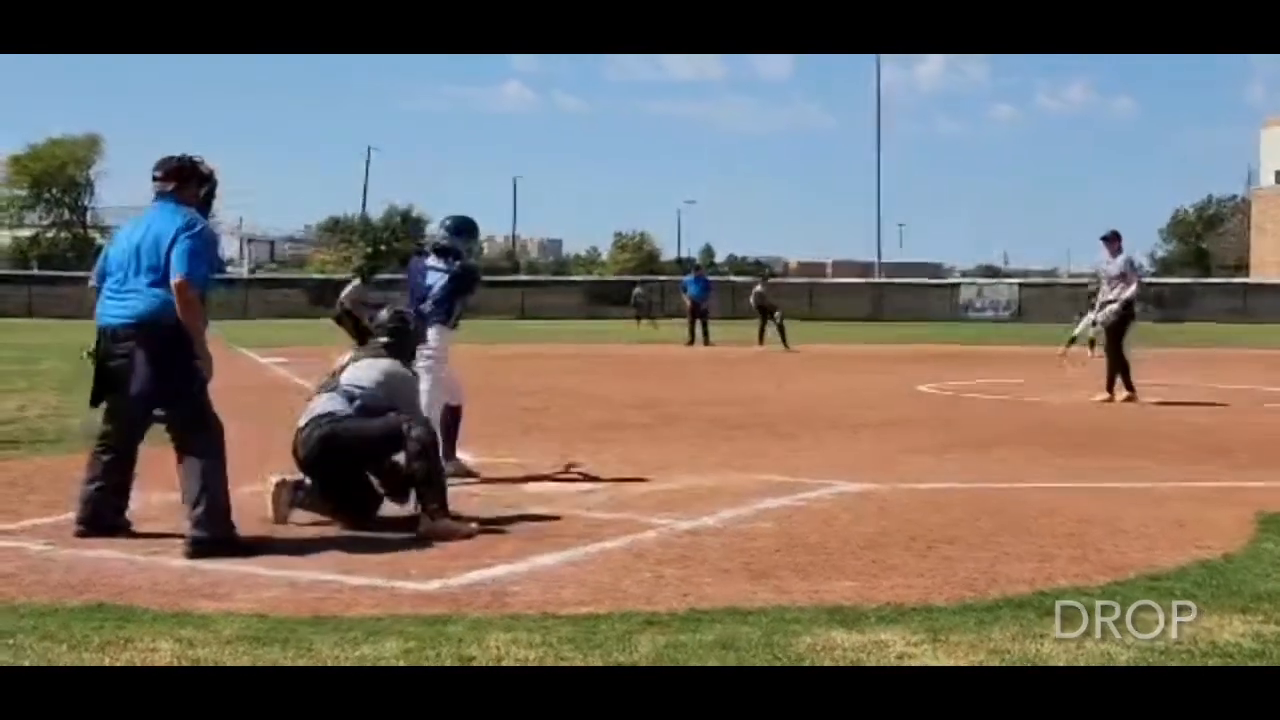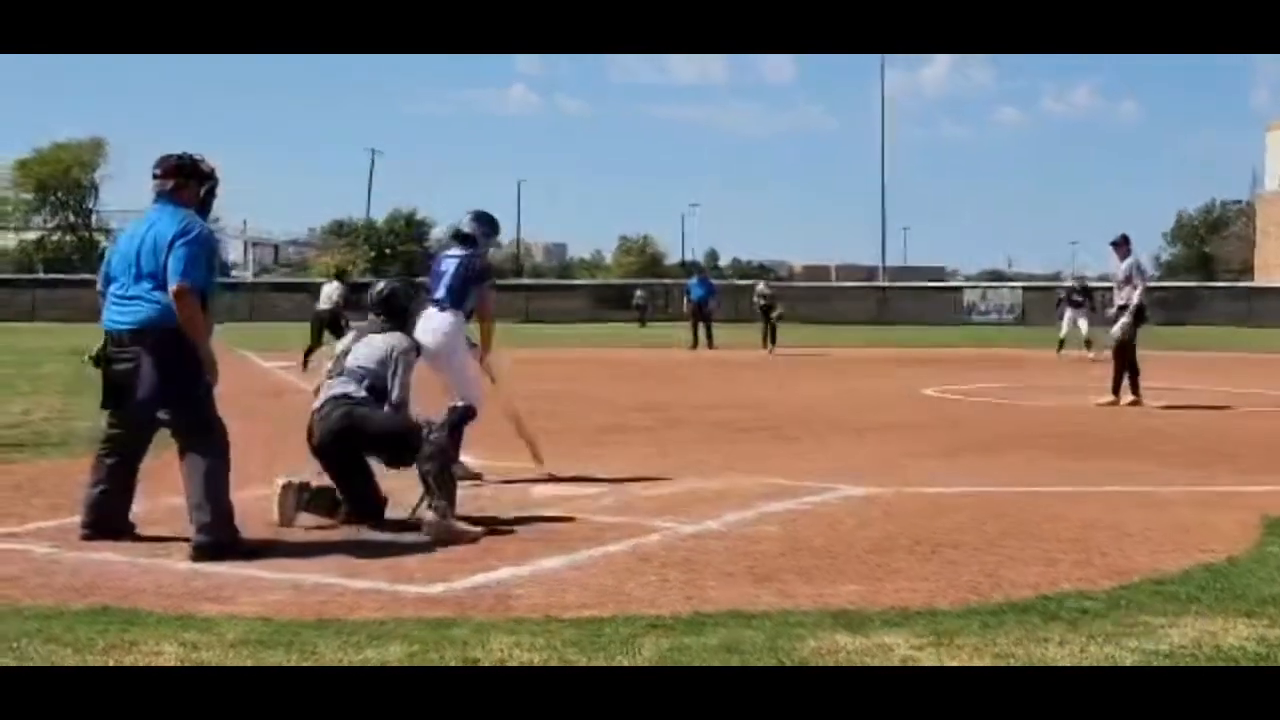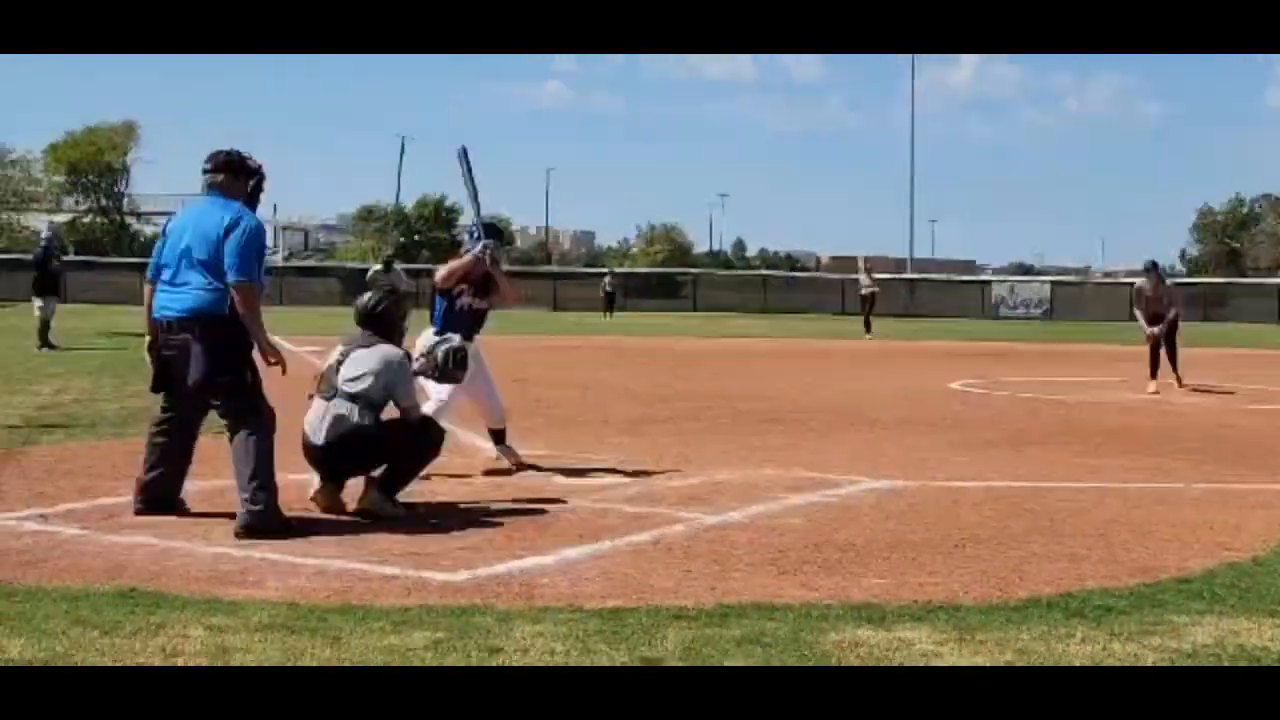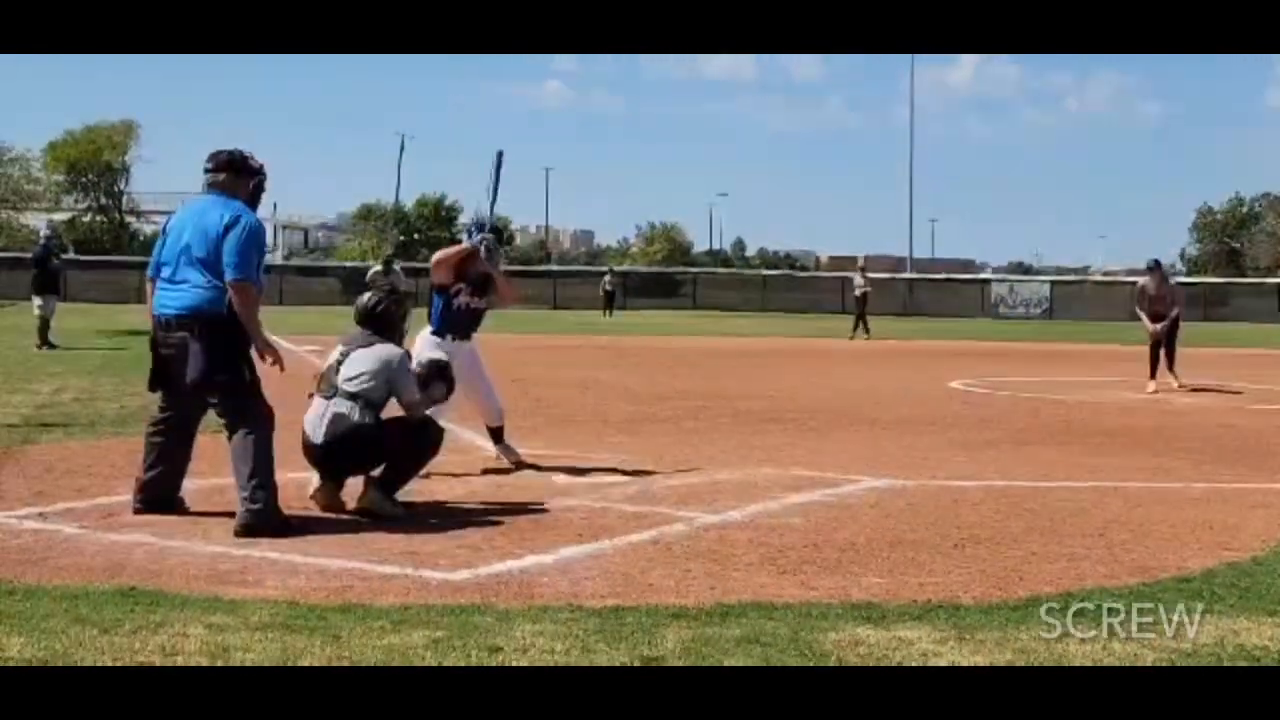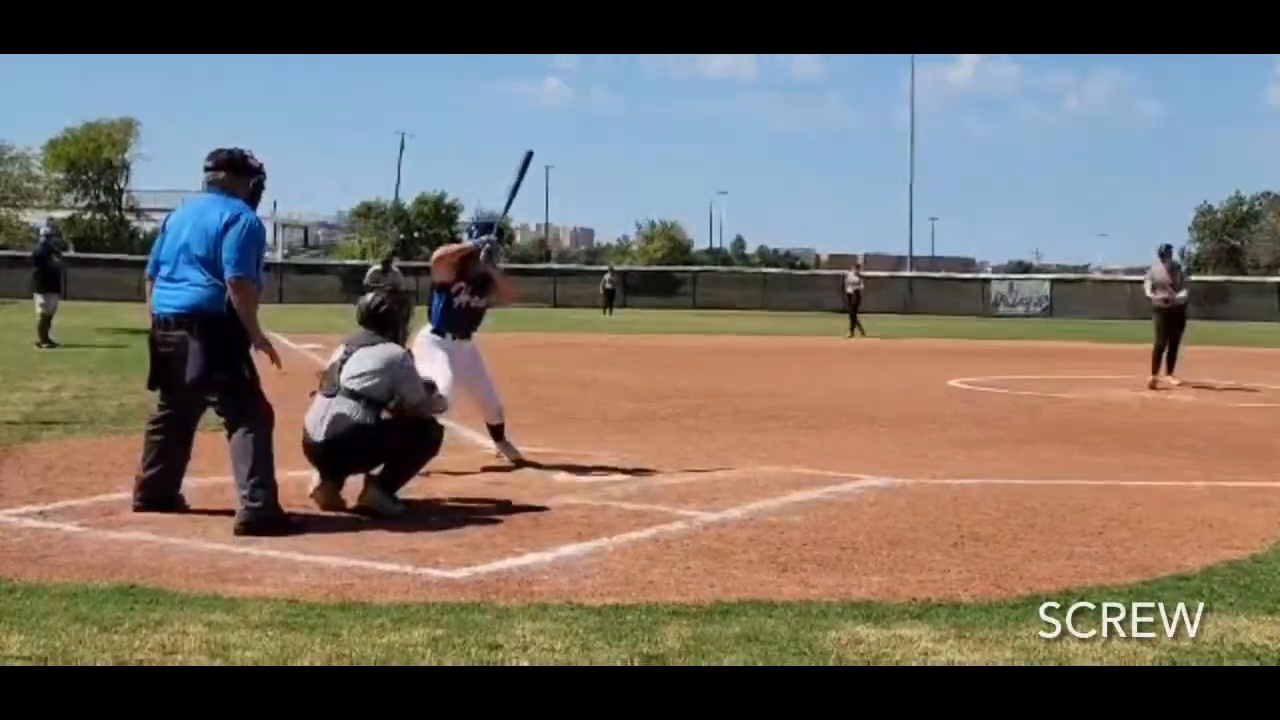
dt=0.3s
person 1, frame 1
left shoulder: (129, 227)
right shoulder: (191, 226)
left elbow: (98, 283)
right elbow: (182, 286)
right wrist: (200, 344)
left hip: (112, 339)
right hip: (158, 339)
left knee: (118, 430)
right knee: (198, 433)
left ankle: (96, 514)
right ankle: (209, 532)
person 1, frame 2
left shoulder: (131, 229)
right shoulder: (191, 228)
left elbow: (105, 289)
right elbow: (181, 293)
right wrist: (204, 351)
left hip: (120, 344)
right hip: (164, 344)
left knee: (122, 434)
right knee: (202, 438)
left ankle: (101, 517)
right ankle: (212, 536)
person 1, frame 3
left shoulder: (179, 218)
right shoulder: (241, 221)
left elbow: (151, 280)
right elbow: (240, 287)
left wrist: (153, 332)
right wrist: (261, 340)
left hip: (170, 330)
right hip: (212, 332)
left knee: (175, 416)
right knee: (251, 419)
left ankle: (153, 495)
right ankle: (257, 512)
person 1, frame 4
left shoulder: (180, 216)
right shoulder: (242, 219)
left elbow: (152, 278)
right elbow: (238, 285)
left wrist: (160, 330)
right wrist: (257, 337)
left hip: (169, 329)
right hip: (211, 331)
left knee: (173, 414)
right knee: (249, 418)
left ankle: (153, 493)
right ankle: (256, 511)
person 1, frame 5
left shoulder: (179, 214)
right shoulder: (240, 217)
left elbow: (152, 276)
right elbow: (238, 283)
left wrist: (161, 327)
right wrist: (255, 334)
left hip: (168, 328)
right hip: (210, 330)
left knee: (173, 413)
right knee: (249, 416)
left ankle: (153, 491)
right ankle: (257, 509)
person 2, frame 1
left shoulder: (417, 264)
right shoulder: (467, 273)
right hip: (430, 344)
left knee: (453, 396)
right knee: (425, 414)
left ankle: (448, 459)
person 2, frame 2
left shoulder: (441, 258)
right shoulder: (479, 264)
right elbow: (485, 313)
left wrist: (466, 343)
right wrist: (485, 351)
left hip: (426, 325)
right hip: (445, 328)
left knee: (463, 395)
right knee: (470, 398)
person 2, frame 3
left shoulder: (489, 280)
right shoulder: (455, 273)
left elbow: (508, 298)
right elbow: (441, 278)
left wrist: (495, 270)
right wrist: (475, 255)
left hip: (467, 347)
right hip: (438, 343)
left knee: (491, 402)
right knee: (442, 397)
left ankle: (502, 446)
person 2, frame 4
left shoulder: (486, 280)
right shoulder: (450, 271)
left elbow: (508, 297)
right elbow: (436, 260)
left wrist: (493, 268)
right wrist: (472, 245)
left hip: (464, 346)
right hip: (435, 343)
left knee: (489, 400)
left ankle: (501, 445)
person 2, frame 5
left shoulder: (487, 278)
right shoulder: (450, 270)
left elbow: (508, 297)
right elbow: (438, 256)
left wrist: (492, 269)
right wrist: (475, 244)
left hip: (465, 344)
right hip: (435, 342)
left knee: (490, 397)
right knee: (440, 392)
left ankle: (501, 443)
person 3, frame 1
left shoulder: (353, 359)
right shoulder: (399, 372)
right elbow: (416, 426)
left hip: (308, 442)
right hip: (329, 436)
left knee: (363, 510)
right knee: (418, 431)
left ankle: (295, 492)
right ankle: (435, 518)
person 3, frame 2
left shoulder: (353, 336)
right shoulder: (401, 343)
left elbow: (321, 387)
right elbow: (398, 405)
left hip: (320, 426)
right hip: (344, 420)
left knee: (368, 510)
right knee: (434, 434)
left ankle: (300, 494)
right ankle: (441, 515)
person 3, frame 3
left shoulder: (344, 348)
right shoulder: (392, 354)
right elbow: (410, 415)
left hip: (313, 446)
right hip: (343, 445)
right knee: (430, 431)
left ankle: (329, 483)
right ankle: (379, 493)
person 3, frame 4
left shoulder: (344, 348)
right shoulder: (393, 354)
right elbow: (415, 411)
left wrist: (410, 382)
right wrist: (433, 395)
left hip: (312, 446)
right hip: (344, 446)
right knee: (429, 431)
left ankle: (329, 482)
right ankle: (379, 492)
person 3, frame 5
left shoulder: (346, 347)
right shoulder: (396, 354)
right elbow: (421, 407)
left wrist: (396, 406)
right wrist: (437, 403)
left hip: (313, 445)
right hip: (345, 445)
left knee: (374, 424)
right knee: (430, 431)
left ankle: (328, 480)
right ankle: (378, 490)
